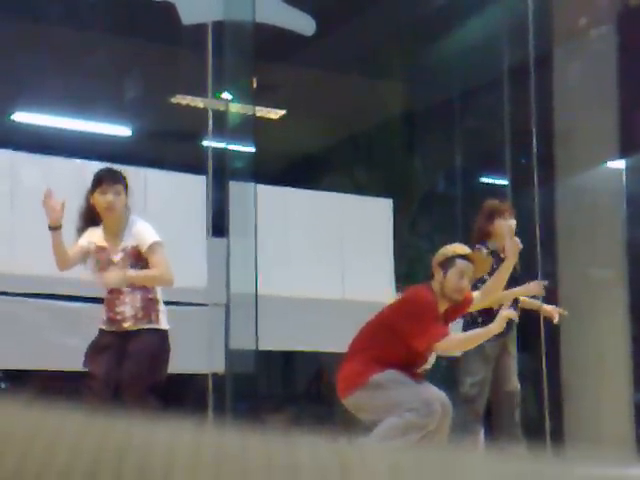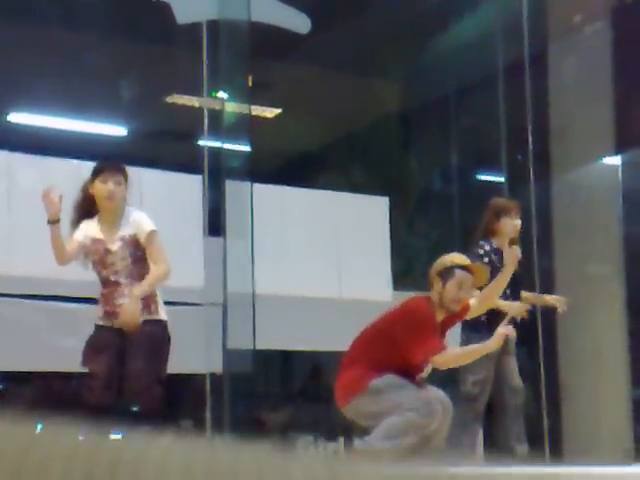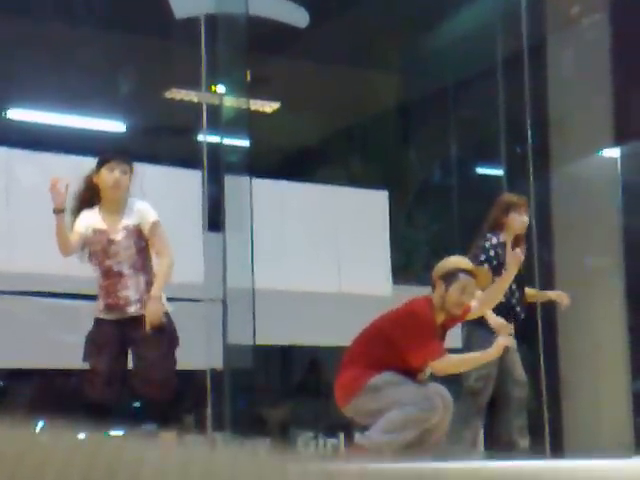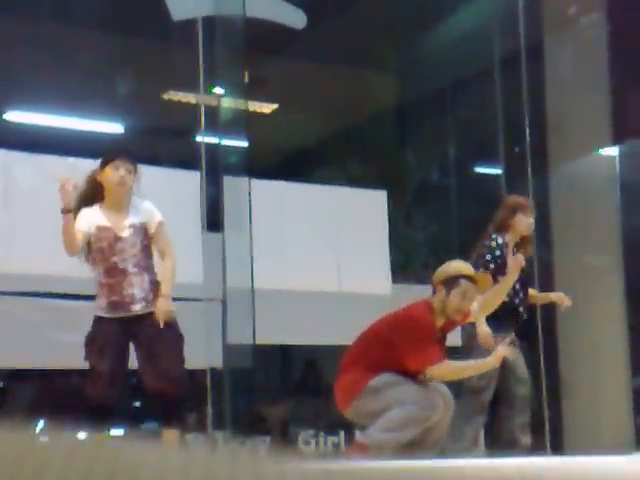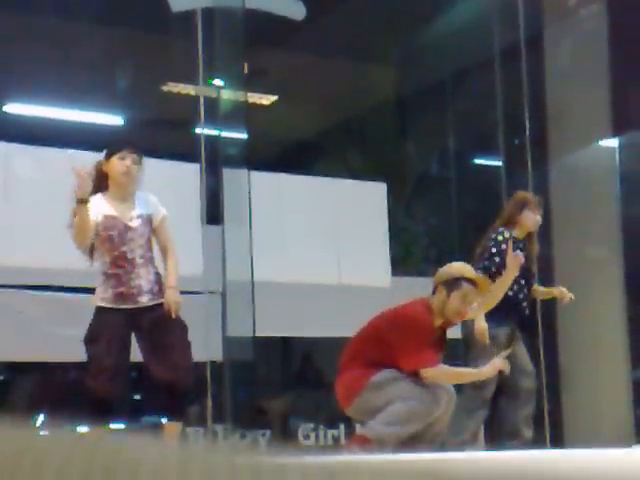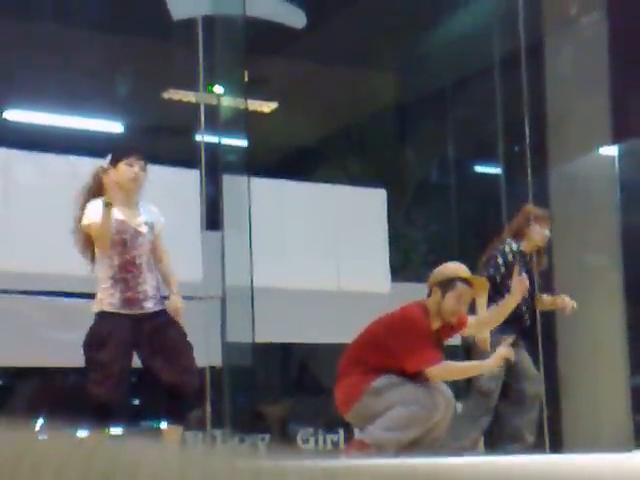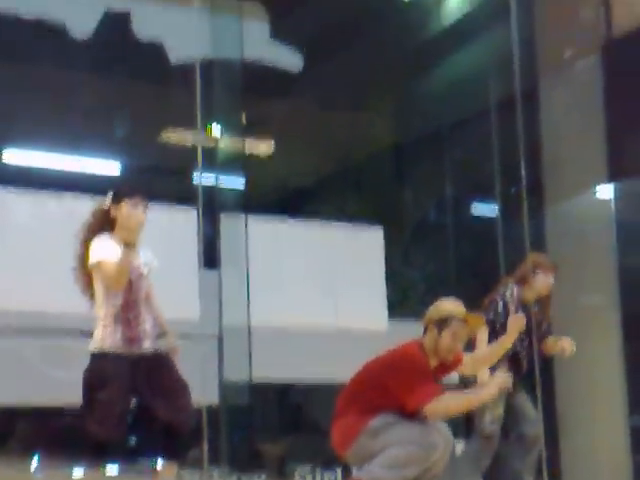
dt=0.2s
person 1, frame 1
left shoulder: (140, 230)
right shoulder: (92, 235)
left elbow: (165, 276)
right elbow: (64, 264)
left wrist: (123, 275)
right wrist: (55, 225)
left hip: (148, 327)
right hip: (112, 328)
left knee: (136, 395)
right knee: (98, 394)
person 1, frame 2
left shoulder: (138, 220)
right shoulder: (87, 228)
left elbow: (162, 267)
right elbow: (63, 259)
left wrist: (137, 296)
right wrist: (54, 219)
left hip: (145, 317)
right hip: (108, 322)
left knee: (142, 385)
right knee: (97, 391)
person 1, frame 3
left shoulder: (141, 210)
right shoulder: (88, 218)
left elbow: (164, 257)
right elbow: (67, 251)
left wrist: (155, 297)
right wrist: (60, 209)
left hip: (146, 312)
right hip: (108, 316)
left knee: (157, 380)
right knee: (99, 387)
person 1, frame 4
left shoulder: (145, 210)
right shoulder: (89, 216)
left elbow: (168, 256)
right elbow: (72, 250)
left wrist: (165, 295)
right wrist: (67, 209)
left hip: (149, 310)
right hip: (108, 314)
left knee: (169, 378)
right knee: (101, 385)
left ankle: (170, 448)
person 1, frame 5
left shoulder: (149, 202)
right shoulder: (94, 205)
left elbow: (168, 249)
right elbow: (82, 240)
left wrist: (171, 286)
right wrist: (82, 198)
left hip: (153, 302)
right hip: (111, 306)
left knee: (177, 371)
right knee: (103, 380)
person 1, frame 6
left shoulder: (149, 211)
right shoulder: (97, 207)
right elbow: (102, 244)
left wrist: (174, 293)
right wrist: (109, 201)
left hip: (152, 309)
right hip: (114, 311)
left knee: (184, 377)
right knee: (107, 388)
person 1, frame 7
left shoulder: (143, 252)
right shoulder: (102, 245)
right elbow: (116, 281)
left wrist: (167, 334)
right wrist: (128, 241)
left hip: (147, 350)
right hip: (112, 350)
left knee: (178, 416)
right knee: (107, 427)
person 2, frame 1
left shoulder: (506, 256)
right shoulder: (480, 254)
left wrist: (541, 307)
left hip: (505, 336)
left knee: (509, 397)
right knee: (474, 400)
person 2, frame 2
left shoulder: (509, 254)
right shoulder: (483, 251)
left wrist: (544, 299)
right wrist: (503, 305)
right hip: (481, 333)
left knee: (513, 395)
right knee: (475, 398)
left ankle: (513, 456)
person 2, frame 3
left shoulder: (513, 249)
right shoulder: (489, 244)
left wrist: (548, 295)
right wrist: (490, 316)
left hip: (504, 331)
right hip: (485, 329)
left knee: (516, 389)
right knee: (477, 392)
left ankle: (512, 451)
right ankle: (464, 454)
person 2, frame 4
left shoulder: (517, 251)
right shoulder: (494, 244)
left wrist: (550, 297)
right wrist: (480, 323)
left hip: (506, 330)
right hip: (489, 328)
left knee: (519, 388)
right knee: (479, 391)
left ankle: (513, 449)
right ankle: (462, 452)
person 2, frame 5
left shoulder: (523, 246)
right shoulder: (500, 238)
left elbow: (527, 289)
left wrist: (553, 291)
right wrist: (479, 318)
left hip: (509, 325)
right hip: (491, 322)
left knee: (524, 381)
right knee: (482, 385)
left ankle: (515, 442)
right ankle: (461, 445)
person 2, frame 6
left shoulder: (531, 259)
right shoulder: (506, 250)
left elbow: (536, 299)
right elbow: (484, 284)
left wrist: (558, 300)
left hip: (512, 334)
right hip: (494, 331)
left knee: (531, 386)
right knee: (487, 390)
left ankle: (514, 446)
right ankle: (462, 447)
person 2, frame 7
left shoulder: (535, 308)
right shoulder: (509, 294)
left elbow: (543, 343)
right elbow: (485, 328)
left wrist: (561, 344)
left hip: (513, 376)
left knee: (531, 428)
right knee: (490, 430)
person 3, frame 1
left shoulder: (448, 300)
right shoulder: (420, 300)
left elbow: (486, 297)
right elbow: (445, 345)
left wrist: (510, 260)
right wrist: (494, 327)
left hip: (387, 375)
right hip: (362, 378)
left knee: (441, 407)
right knee: (425, 409)
person 3, frame 2
left shoulder: (443, 309)
right shoulder: (417, 312)
left elbow: (481, 304)
right elbow: (441, 359)
left wrist: (508, 268)
right wrist: (491, 344)
left hip: (385, 384)
right hip: (358, 387)
left knee: (440, 408)
right knee: (426, 408)
person 3, frame 3
left shoulder: (444, 310)
right shoulder: (418, 314)
left elbow: (482, 306)
right elbow: (439, 365)
left wrist: (510, 272)
right wrist: (490, 353)
left hip: (384, 384)
right hip: (357, 386)
left knee: (441, 403)
right knee: (428, 403)
right ankle: (364, 452)
person 3, frame 4
left shoulder: (443, 313)
right shoulder: (417, 318)
left elbow: (482, 308)
right elbow: (436, 370)
left wrist: (511, 276)
right wrist: (488, 362)
left hip: (384, 386)
right hip: (358, 388)
left knee: (442, 402)
right knee: (430, 400)
right ankle: (363, 451)
person 3, frame 5
left shoulder: (442, 312)
right shoulder: (415, 318)
left elbow: (481, 305)
right elbow: (430, 372)
left wrist: (509, 274)
right wrist: (482, 372)
left hip: (386, 383)
right hip: (358, 386)
left knee: (443, 396)
right knee: (433, 395)
right ankle: (364, 443)
person 3, frame 6
left shoulder: (442, 317)
right shoulder: (412, 319)
left elbow: (479, 324)
right elbow: (436, 372)
left wrist: (514, 297)
right wrist: (487, 364)
left hip: (383, 387)
right hip: (357, 391)
left knee: (442, 400)
right knee: (433, 400)
right ankle: (364, 448)
person 3, frame 7
left shoulder: (438, 355)
right shoulder: (411, 358)
left elbow: (475, 363)
right elbow: (435, 407)
left wrist: (510, 336)
right wrist: (486, 392)
right hip: (355, 431)
left knee: (439, 437)
right knee: (430, 439)
